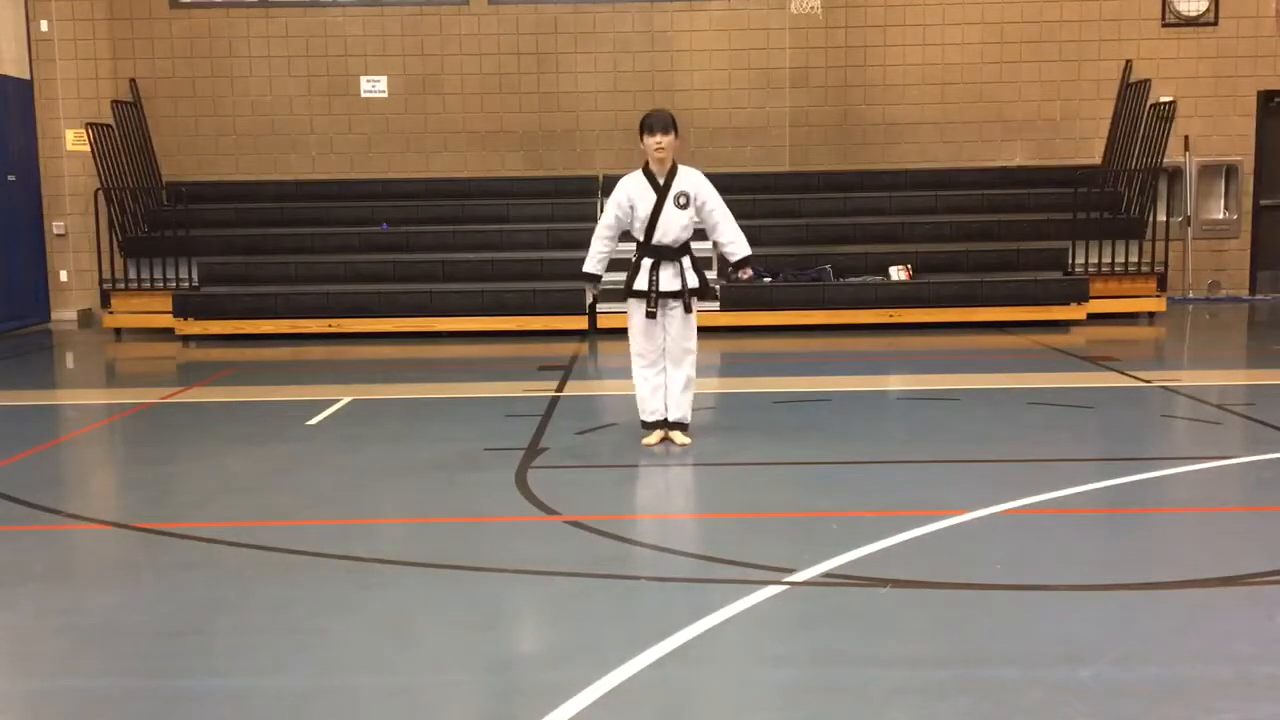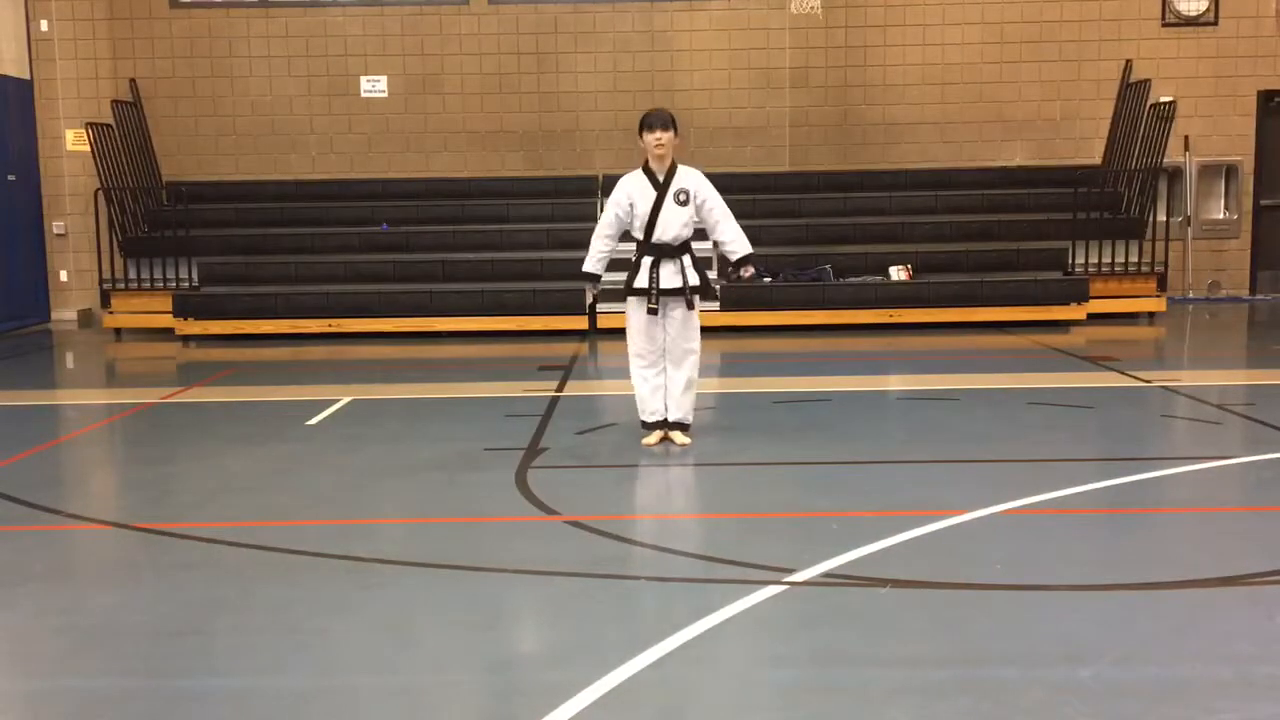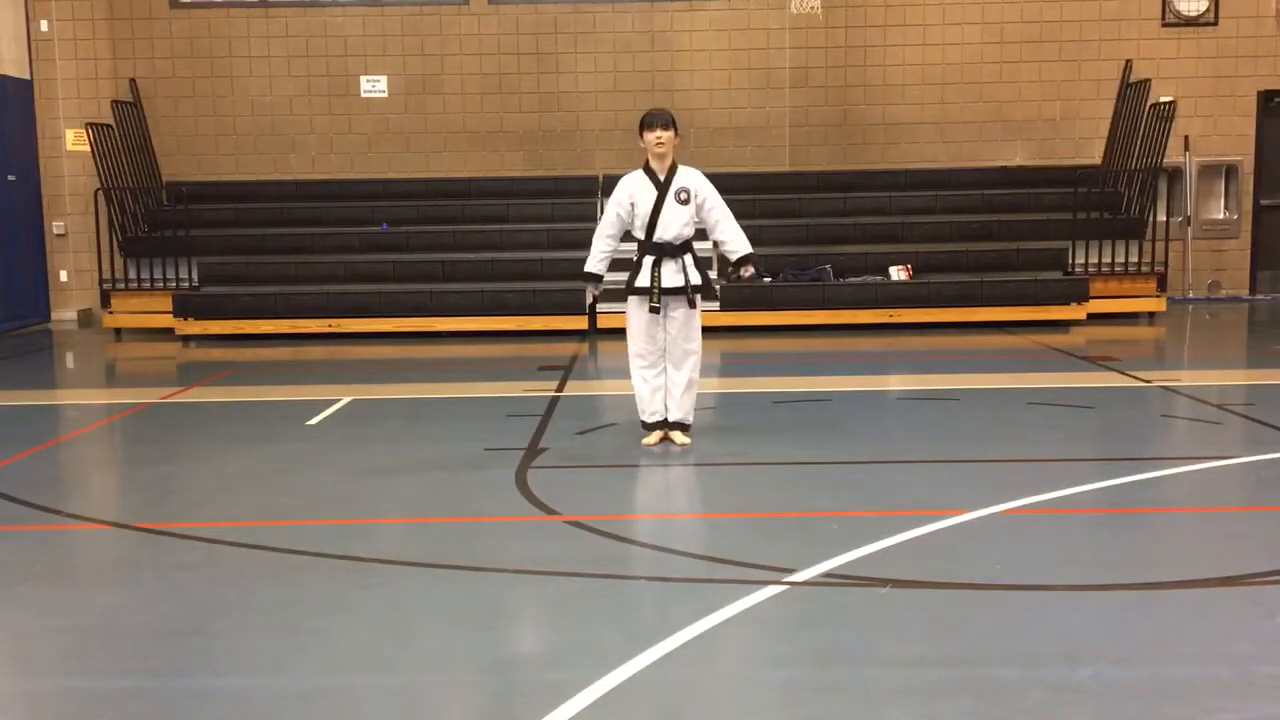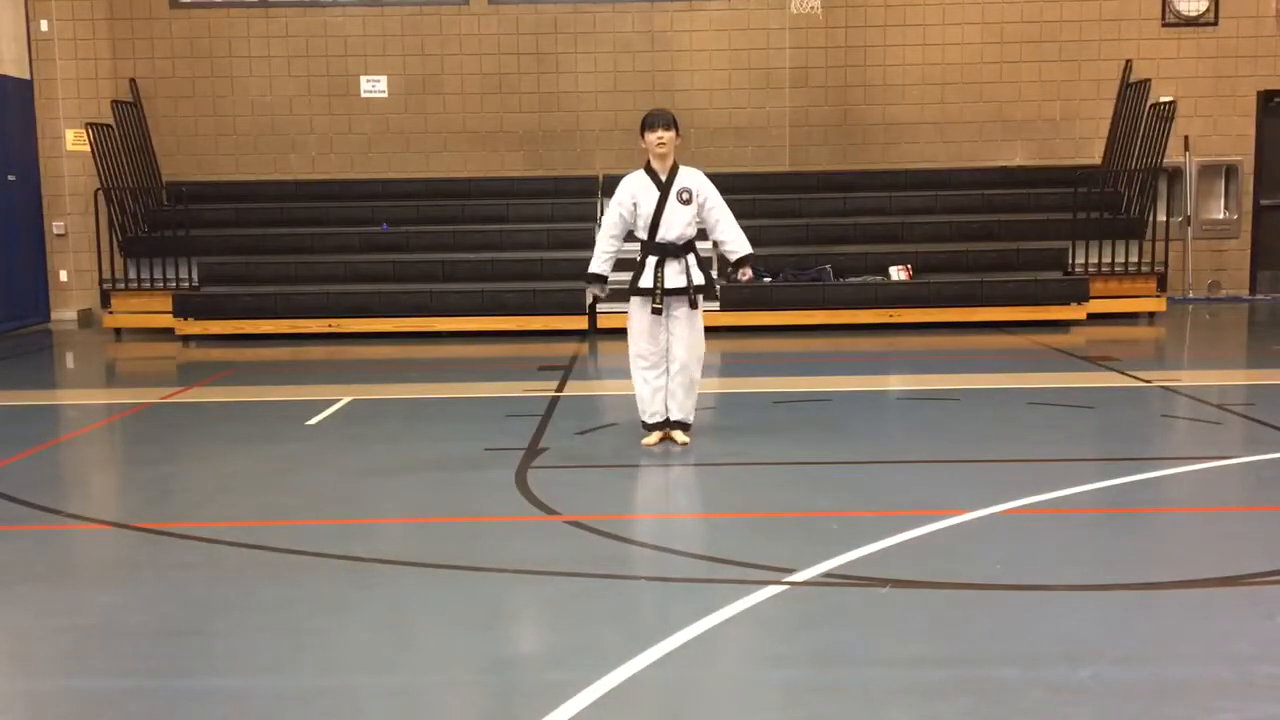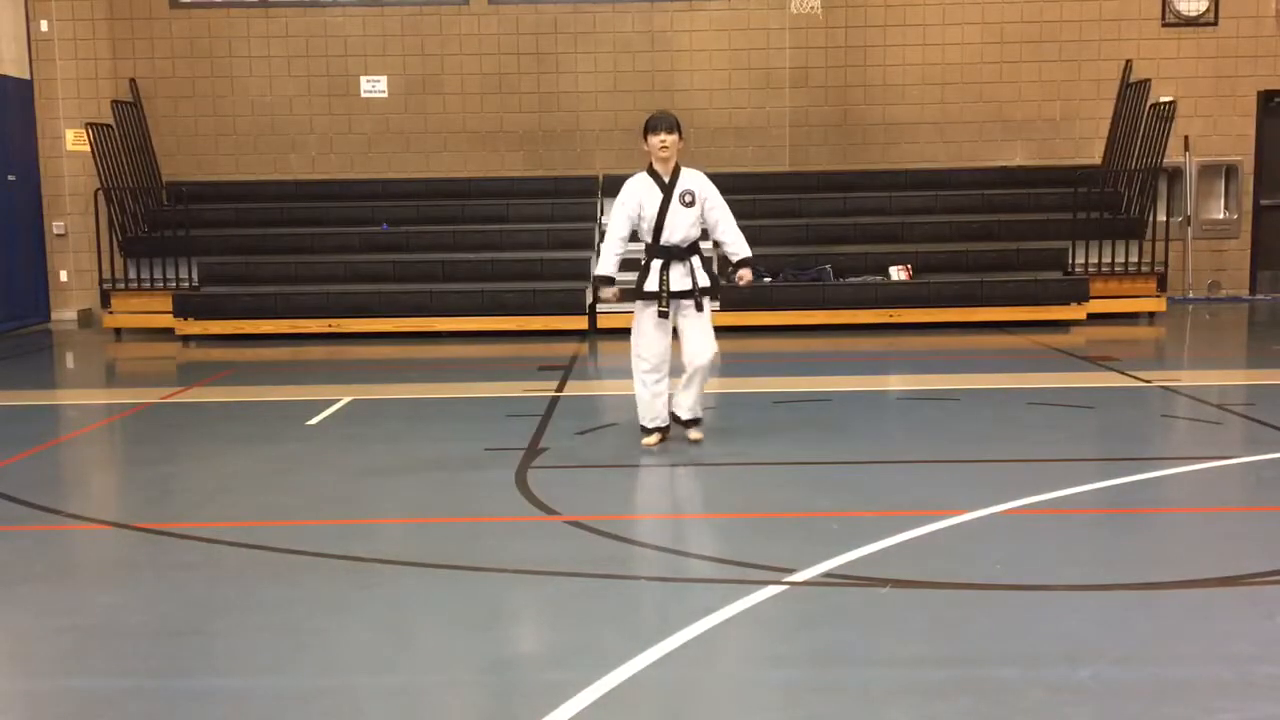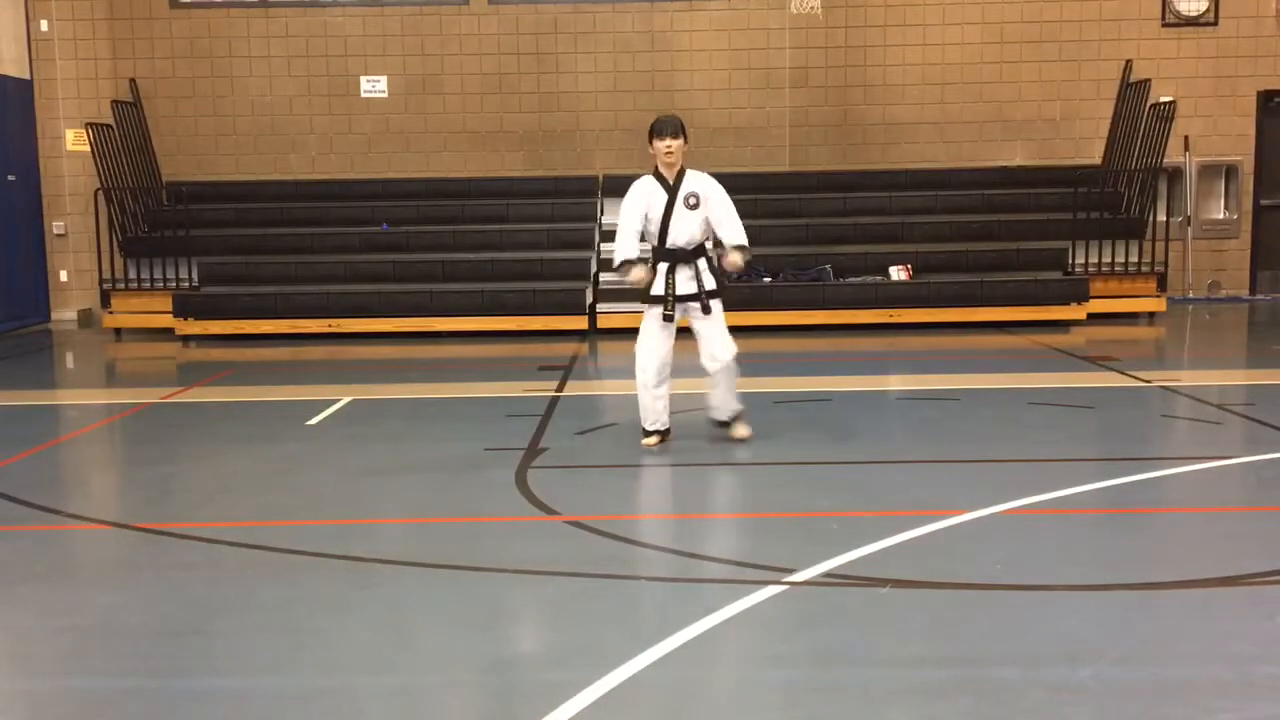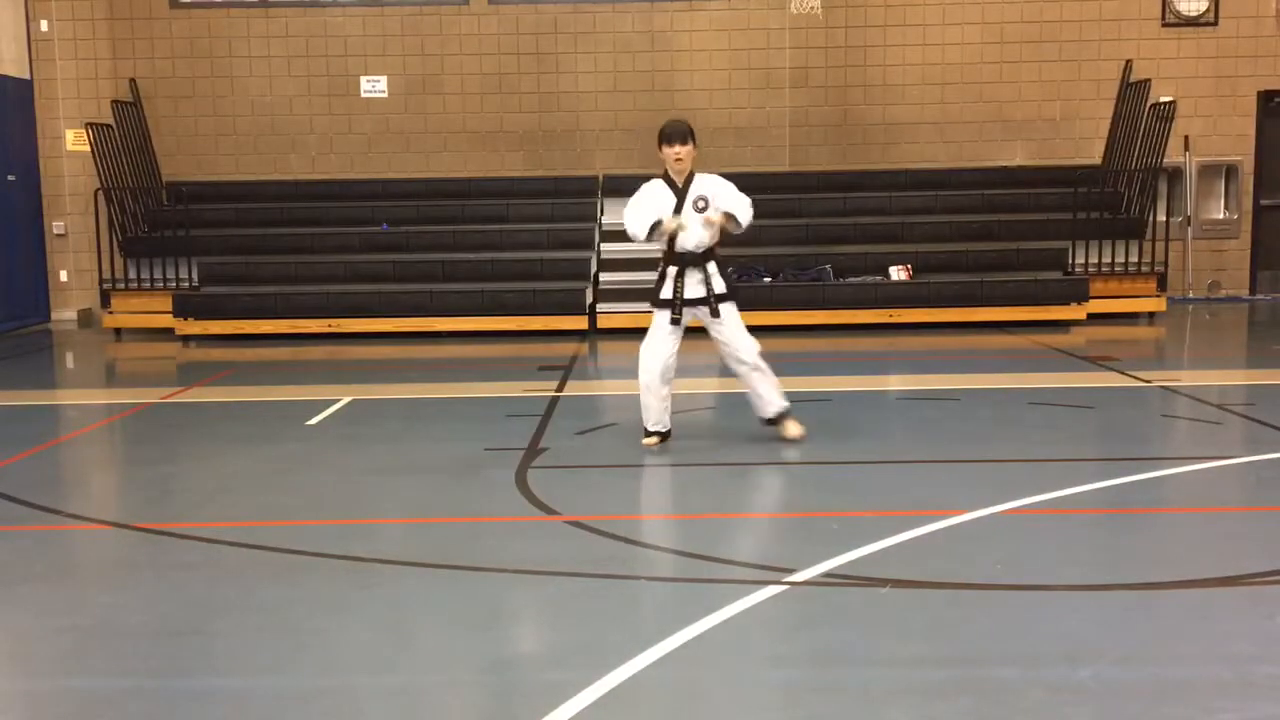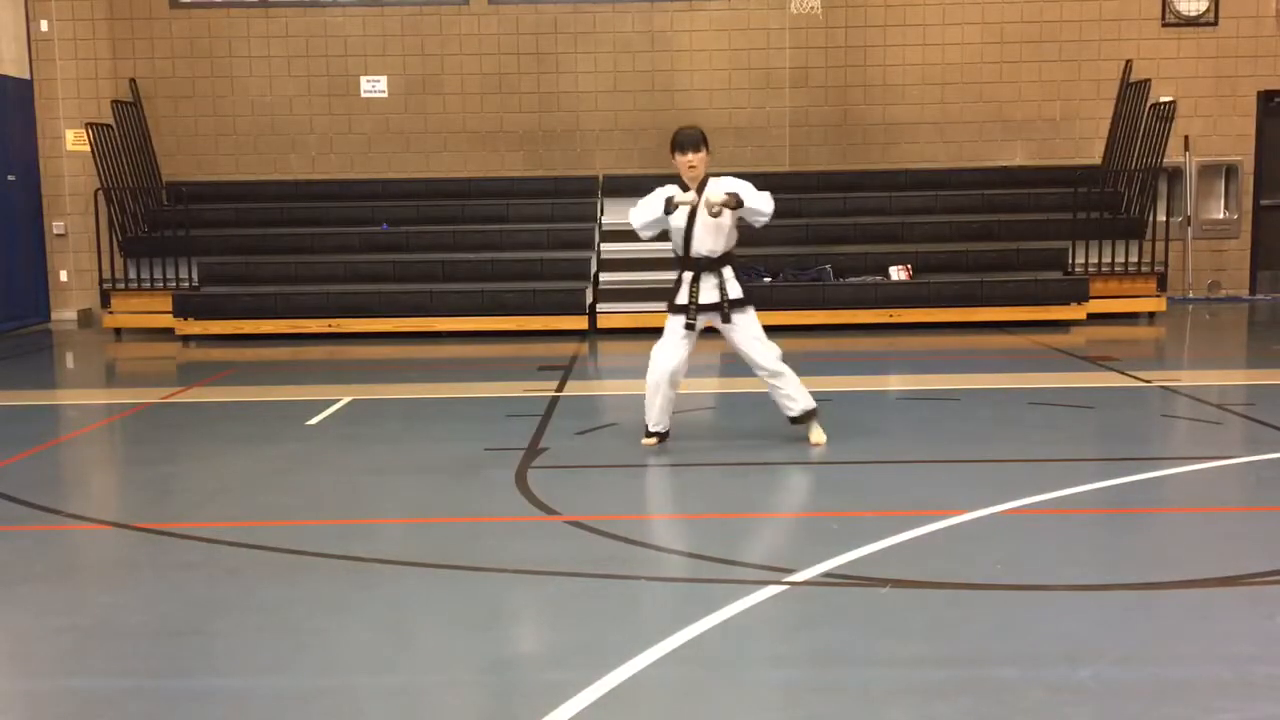
dt=0.1s
person 1, frame 1
left shoulder: (694, 180)
right shoulder: (629, 185)
left elbow: (720, 221)
right elbow: (607, 230)
left wrist: (741, 258)
right wrist: (592, 273)
left hip: (681, 273)
right hip: (645, 273)
left knee: (681, 352)
right knee: (646, 353)
left ankle: (677, 422)
right ankle: (656, 422)
person 1, frame 2
left shoulder: (693, 179)
right shoulder: (629, 184)
left elbow: (720, 220)
right elbow: (607, 230)
left wrist: (742, 256)
right wrist: (592, 272)
left hip: (682, 272)
right hip: (645, 273)
left knee: (683, 352)
right knee: (645, 353)
left ankle: (678, 422)
right ankle: (655, 422)
person 1, frame 3
left shoulder: (693, 179)
right shoulder: (630, 184)
left elbow: (720, 220)
right elbow: (609, 229)
left wrist: (743, 256)
right wrist: (594, 273)
left hip: (683, 271)
right hip: (646, 272)
left knee: (684, 353)
right knee: (645, 353)
left ankle: (678, 422)
right ankle: (655, 422)
person 1, frame 4
left shoulder: (695, 179)
right shoulder: (632, 184)
left elbow: (721, 221)
right elbow: (611, 230)
left wrist: (741, 258)
right wrist: (598, 275)
left hip: (687, 271)
right hip: (650, 273)
left knee: (687, 353)
right knee: (646, 354)
left ankle: (677, 420)
right ankle: (655, 422)
person 1, frame 5
left shoulder: (697, 181)
right shoulder: (635, 186)
left elbow: (722, 222)
right elbow: (617, 232)
left wrist: (742, 260)
right wrist: (606, 277)
left hip: (691, 274)
right hip: (654, 275)
left knee: (701, 353)
right knee: (649, 357)
left ankle: (687, 416)
right ankle: (655, 425)
person 1, frame 6
left shoulder: (703, 183)
right shoulder: (640, 187)
left elbow: (726, 215)
right elbow: (624, 229)
left wrist: (737, 248)
right wrist: (628, 265)
left hip: (699, 275)
right hip: (657, 277)
left knee: (720, 351)
right knee: (652, 359)
left ankle: (727, 415)
right ankle: (656, 426)
person 1, frame 7
left shoulder: (713, 185)
right shoulder: (651, 191)
left elbow: (742, 206)
right elbow: (633, 220)
left wrist: (725, 217)
right wrist: (660, 225)
left hip: (709, 279)
right hip: (672, 283)
left knee: (742, 349)
right knee: (655, 360)
left ankle: (779, 414)
right ankle: (656, 427)
person 1, frame 8
left shoulder: (727, 185)
right shoulder: (668, 194)
left elbow: (765, 206)
right elbow: (638, 219)
left wrist: (732, 201)
right wrist: (671, 203)
left hip: (726, 285)
right hip: (689, 288)
left knee: (763, 355)
right knee: (665, 363)
left ankle: (806, 415)
right ankle: (655, 427)
